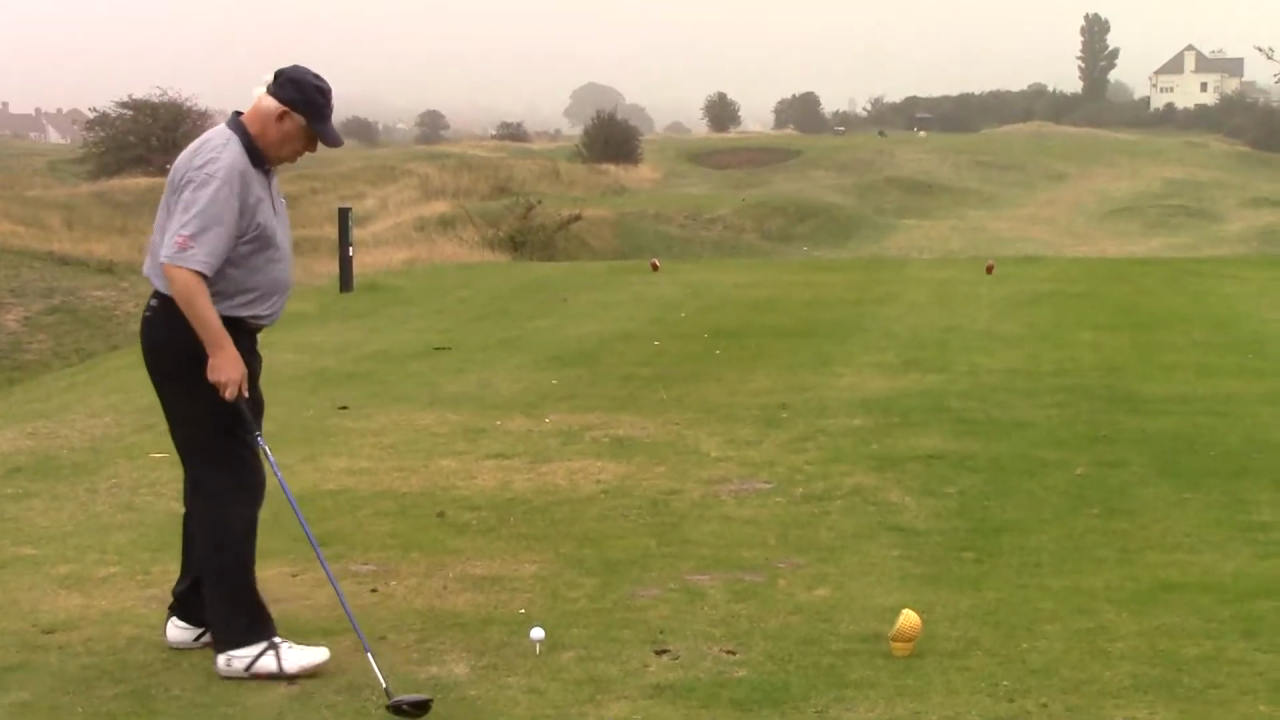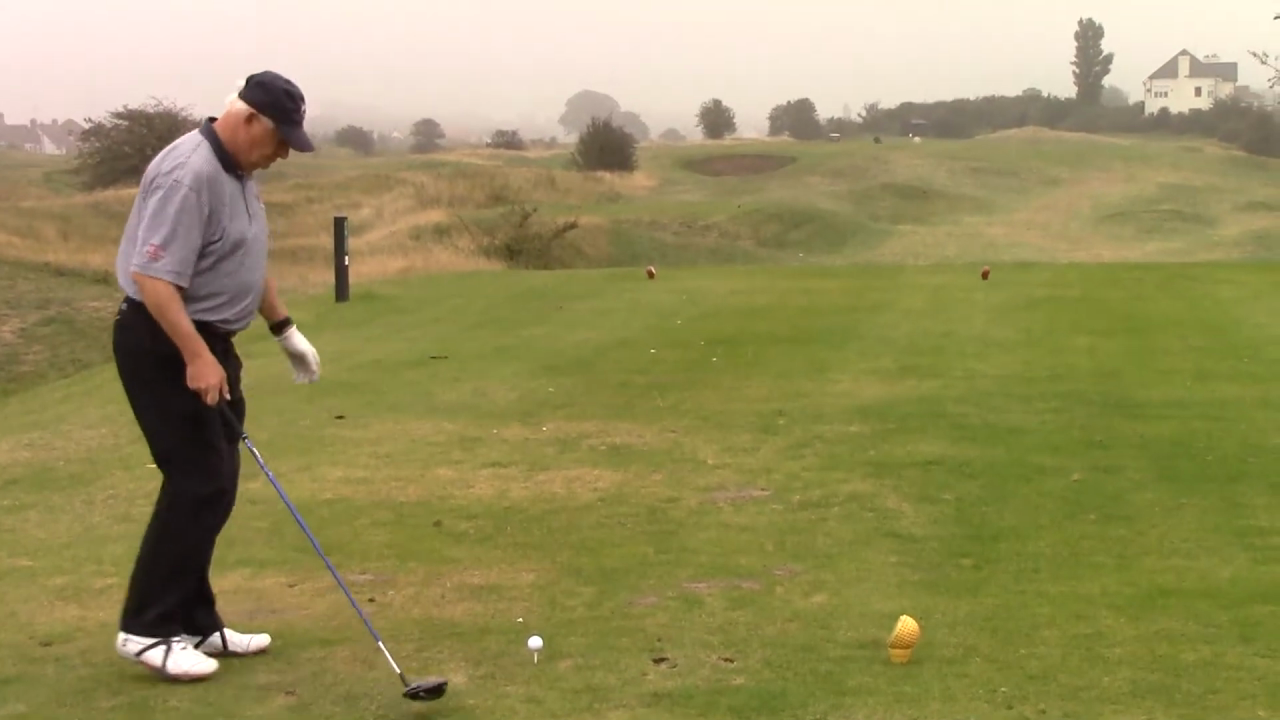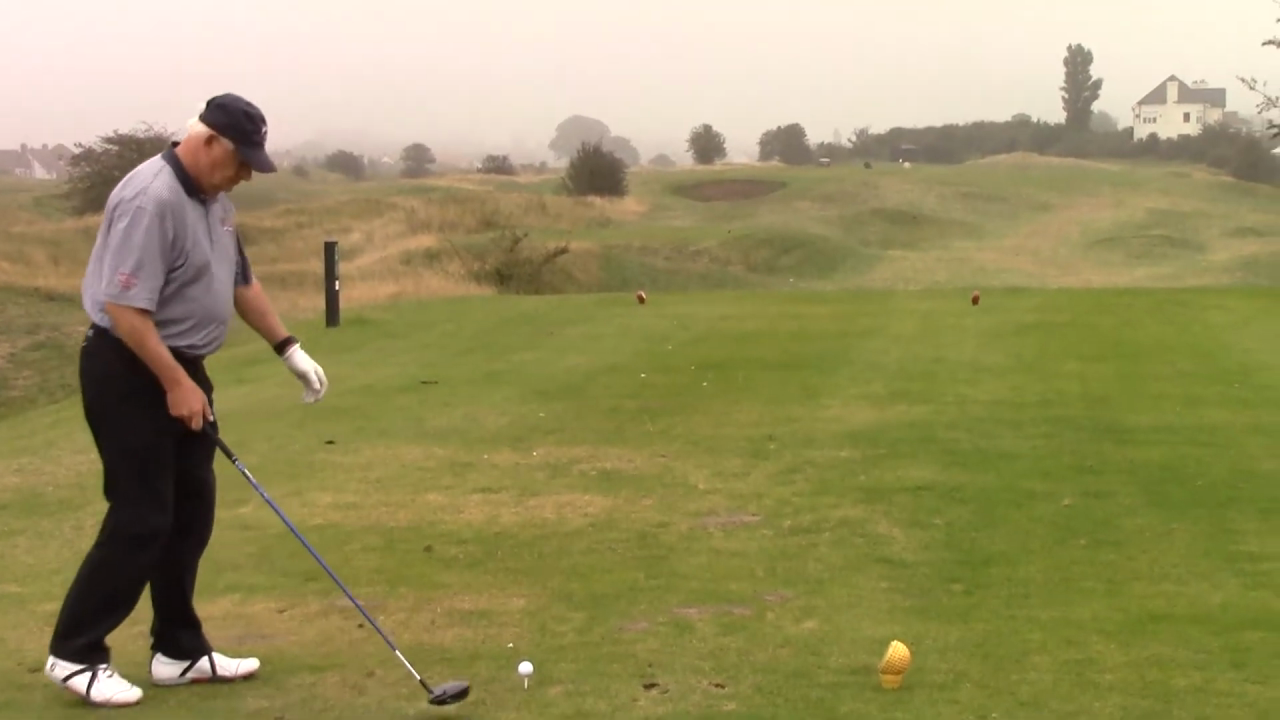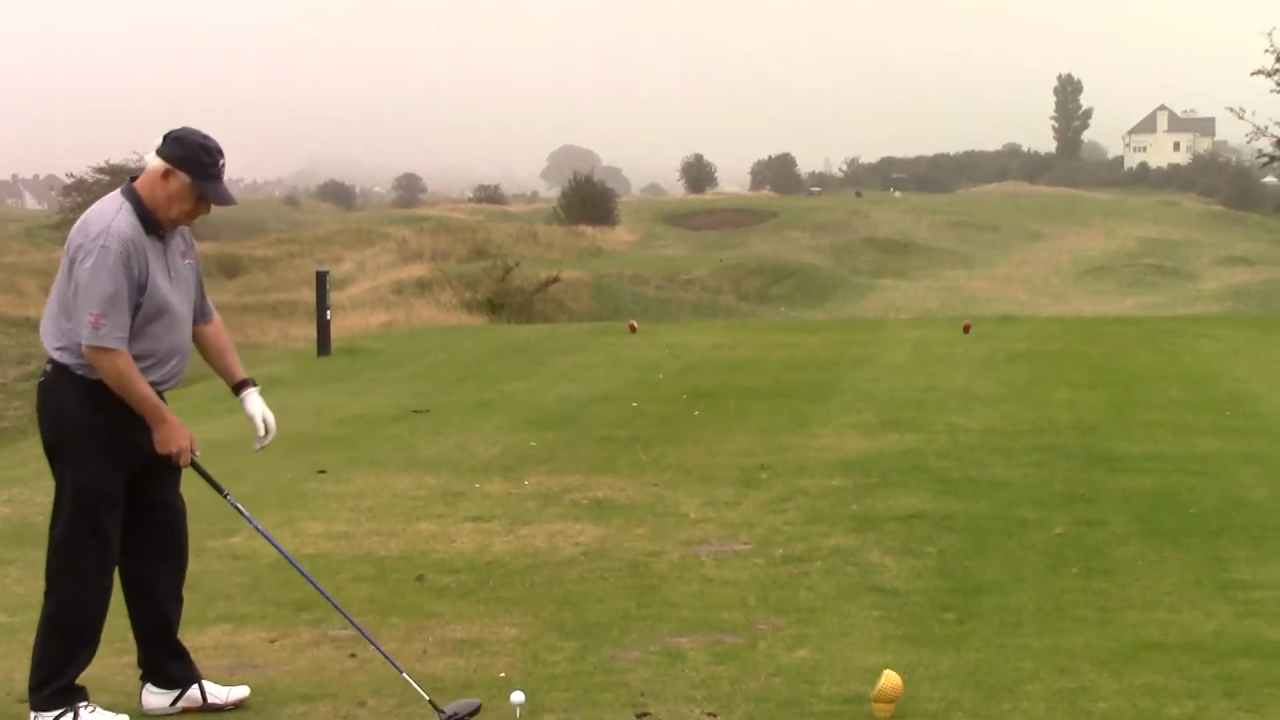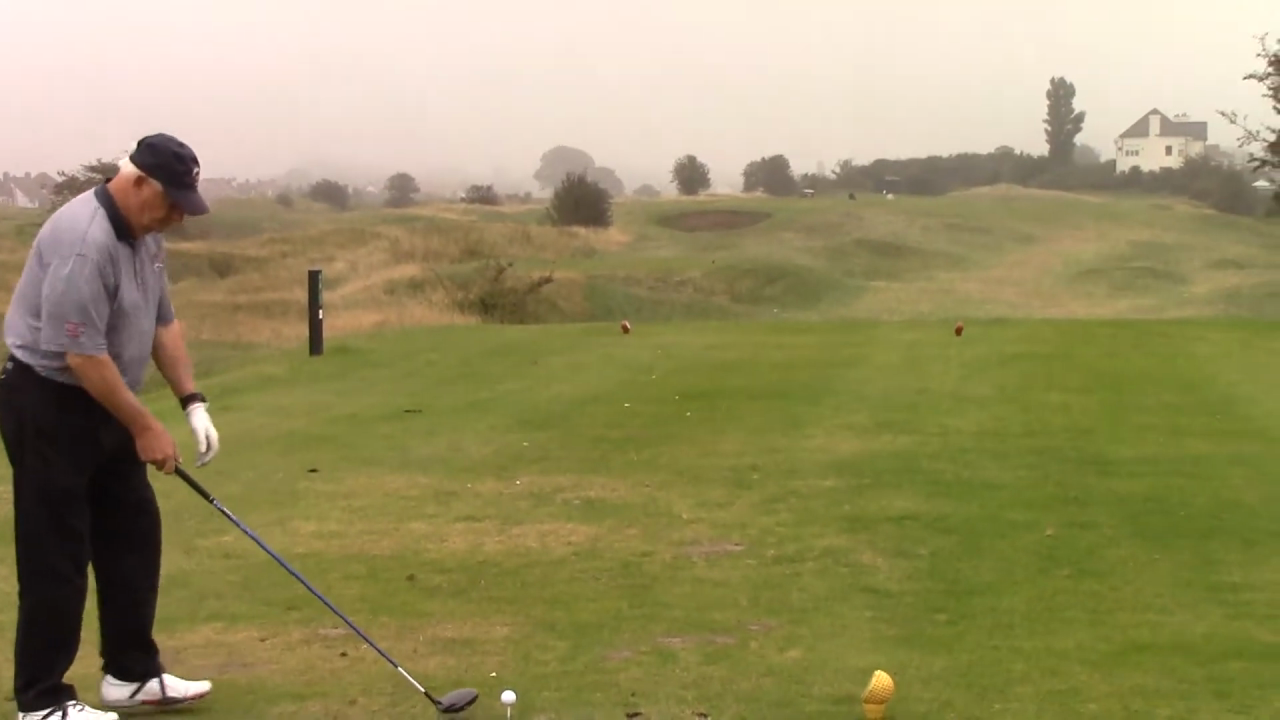
dt=0.2s
person 1, frame 1
left shoulder: (248, 160)
right shoulder: (222, 166)
right elbow: (181, 265)
right wrist: (221, 350)
left hip: (216, 334)
right hip: (194, 337)
left knee: (217, 471)
right knee: (231, 478)
left ankle: (195, 614)
right ankle: (242, 639)
person 1, frame 2
left shoulder: (237, 171)
right shoulder: (189, 173)
left elbow: (244, 265)
right elbow: (151, 276)
left wrist: (285, 329)
right wrist: (197, 357)
left hip: (206, 340)
right hip: (163, 344)
left knee: (210, 480)
right knee: (199, 482)
left ankle: (188, 621)
right ankle: (147, 627)
person 1, frame 3
left shoulder: (212, 198)
right shoulder: (150, 199)
left elbow: (241, 282)
right elbow: (123, 306)
left wrist: (289, 348)
right wrist: (178, 384)
left hip: (178, 369)
right hip: (130, 372)
left knee: (190, 511)
right knee: (142, 515)
left ankle: (178, 649)
right ankle: (75, 652)
person 1, frame 4
left shoulder: (175, 233)
right shoulder: (111, 237)
left elbow: (201, 318)
right elbow: (101, 348)
left wrist: (246, 389)
right wrist: (163, 420)
left hip: (139, 407)
right hip: (88, 407)
left knee: (160, 544)
right knee: (87, 554)
person 1, frame 5
left shoulder: (144, 234)
right shoulder: (83, 242)
left elbow: (162, 323)
right elbow: (84, 355)
left wrist: (193, 403)
right wrist: (146, 428)
left hip: (100, 405)
right hip: (48, 406)
left knee: (132, 533)
right knee: (56, 554)
left ankle: (131, 673)
